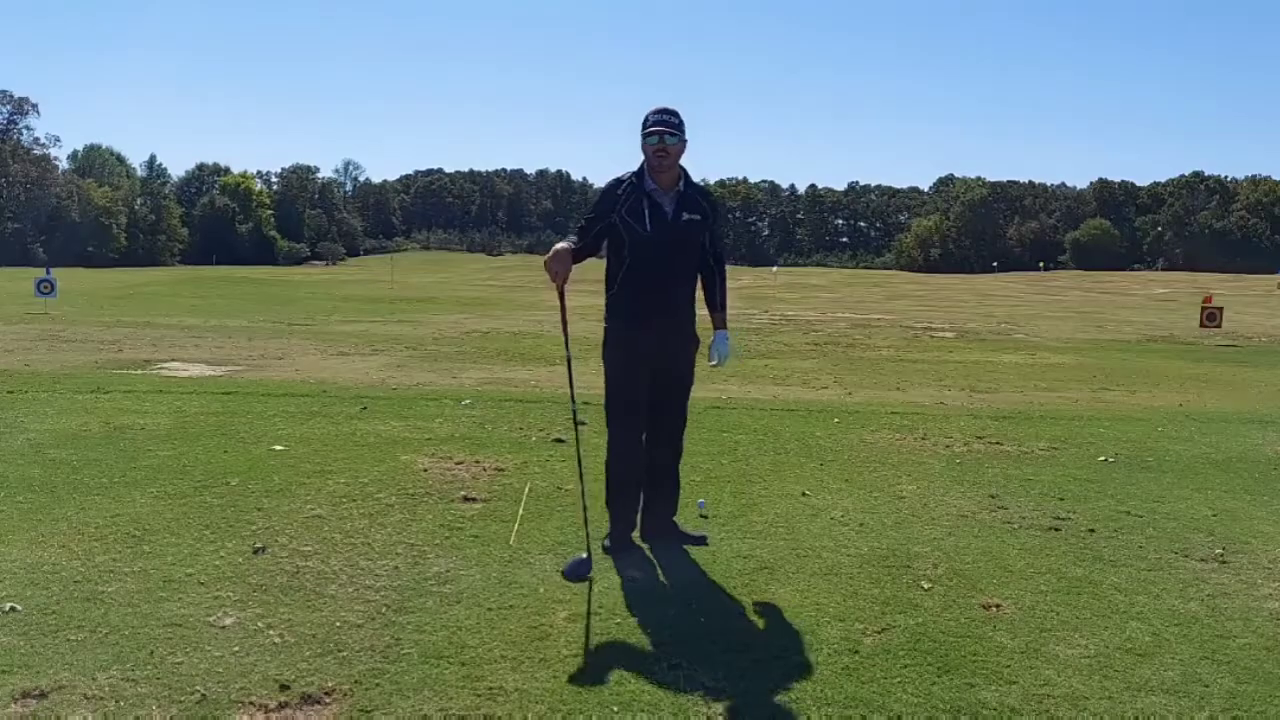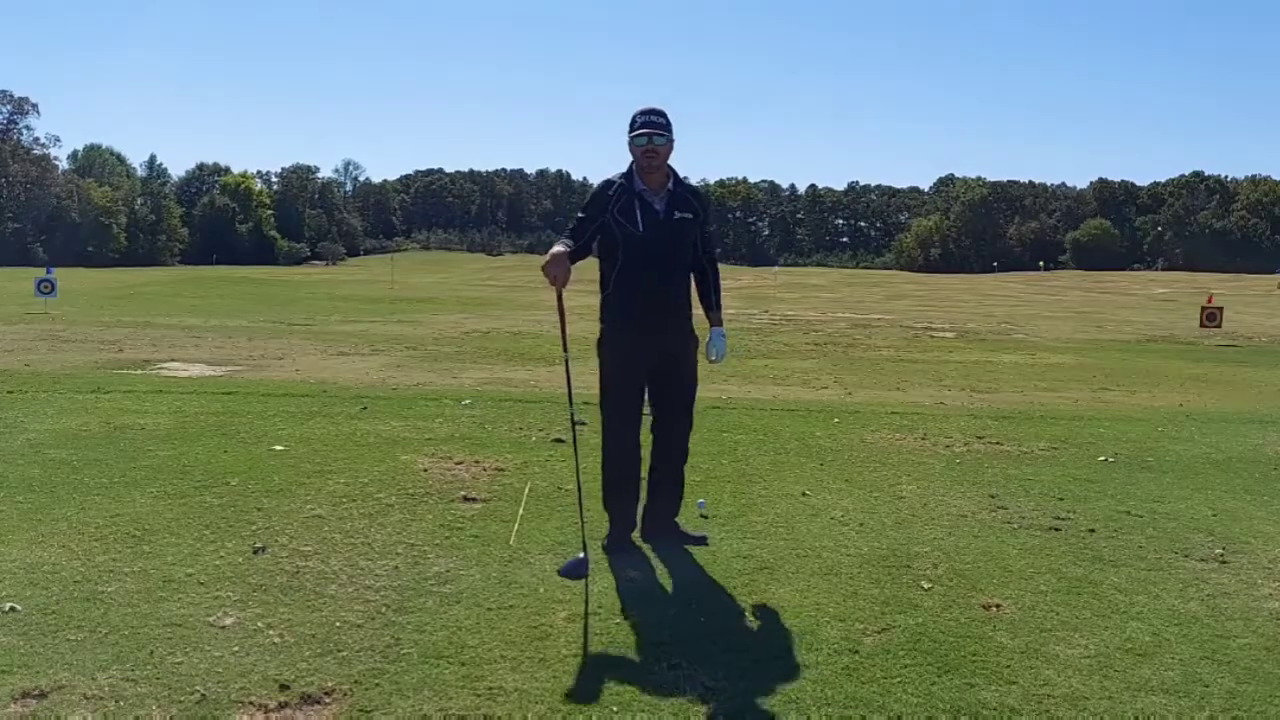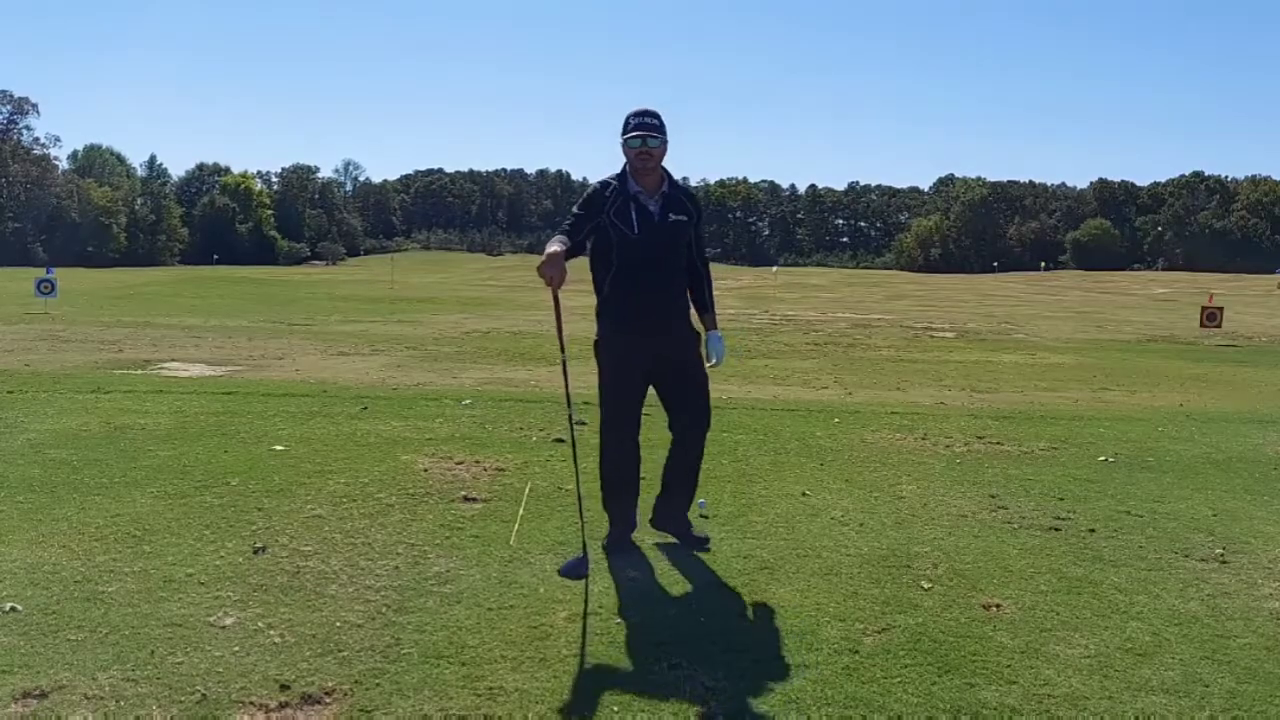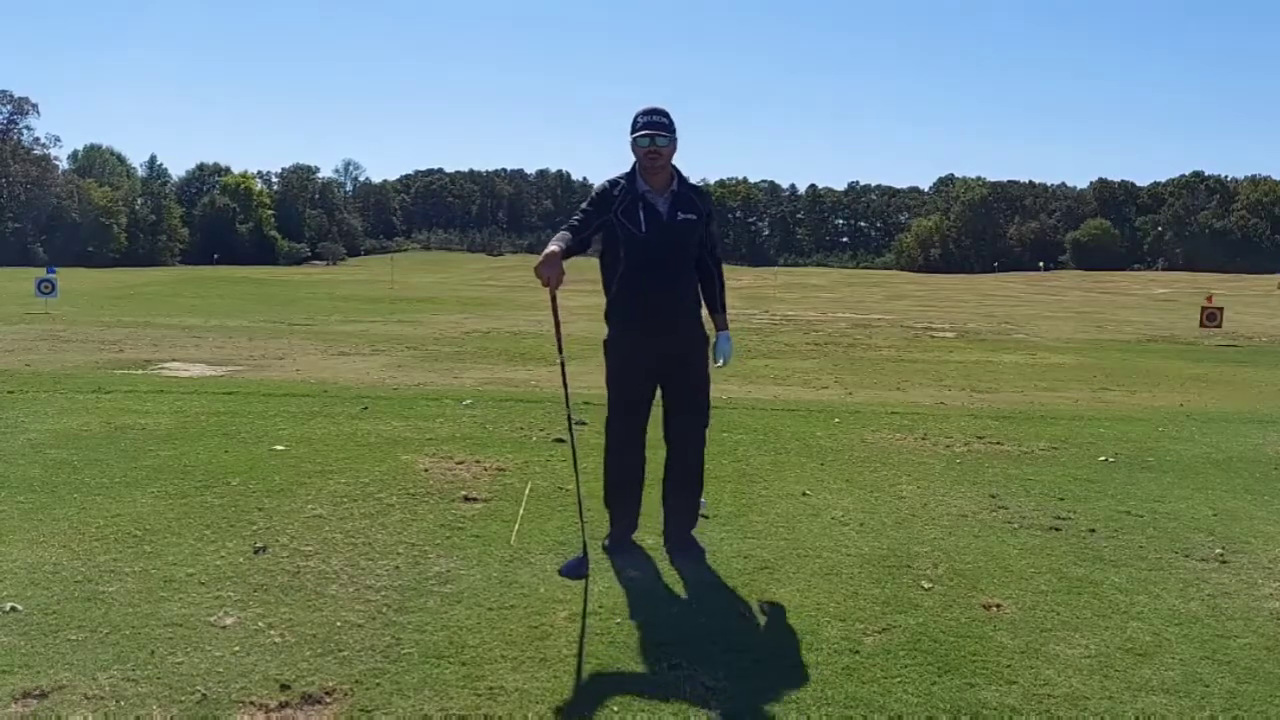
dt=0.3s
person 1, frame 1
left shoulder: (702, 202)
right shoulder: (618, 193)
left elbow: (712, 266)
right elbow: (588, 235)
left wrist: (721, 327)
right wrist: (566, 249)
left hip: (678, 333)
right hip: (627, 332)
left knee: (668, 431)
right knee: (626, 429)
left ankle: (659, 520)
right ankle: (621, 525)
person 1, frame 2
left shoulder: (691, 200)
right shoulder: (609, 194)
left elbow: (705, 264)
right elbow: (580, 234)
left wrist: (716, 324)
right wrist: (562, 251)
left hip: (677, 333)
right hip: (622, 333)
left knee: (675, 429)
right knee: (621, 430)
left ankle: (660, 520)
right ankle: (620, 525)
person 1, frame 3
left shoulder: (685, 201)
right shoulder: (603, 195)
left elbow: (697, 266)
right elbow: (572, 230)
left wrist: (711, 327)
right wrist: (557, 249)
left hip: (676, 333)
right hip: (620, 335)
left knee: (694, 421)
right knee: (620, 431)
left ankle: (672, 512)
right ankle: (620, 525)
person 1, frame 4
left shoulder: (696, 201)
right shoulder: (612, 195)
left elbow: (709, 267)
right elbow: (579, 228)
left wrist: (721, 327)
right wrist: (556, 249)
left hip: (686, 335)
right hip: (629, 335)
left knee: (688, 434)
right knee: (625, 433)
left ankle: (679, 529)
right ankle: (621, 526)
